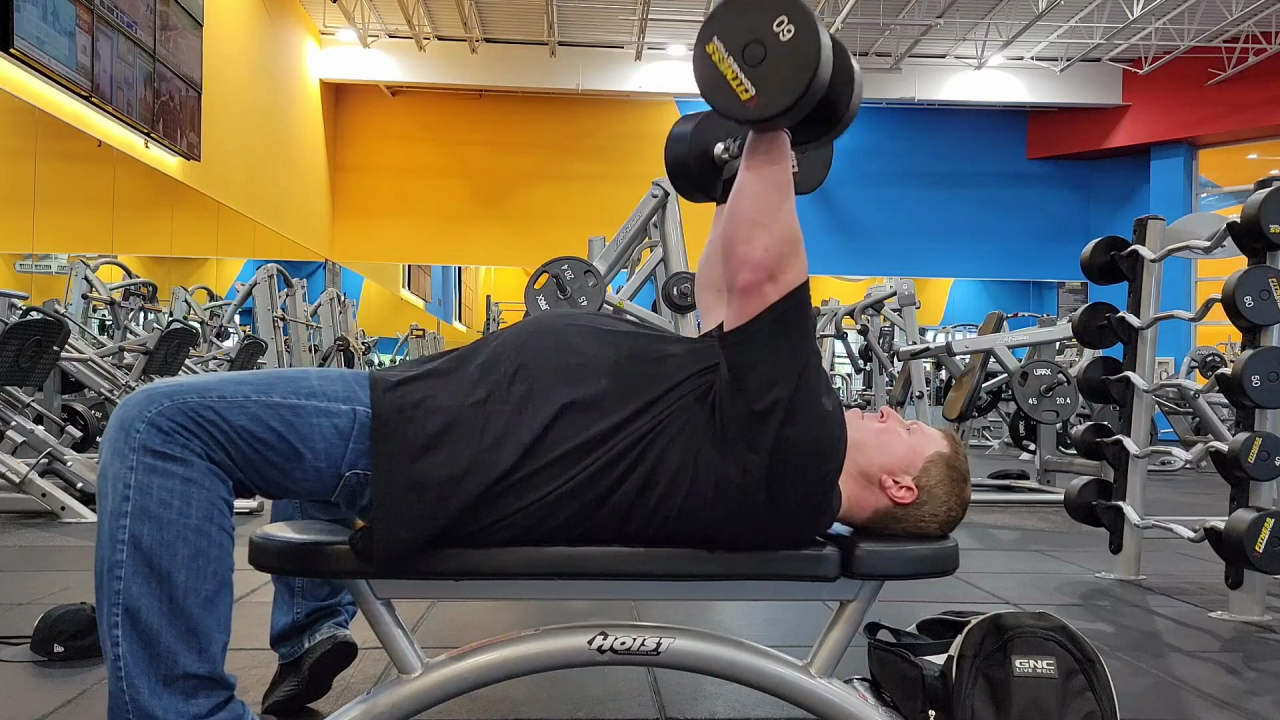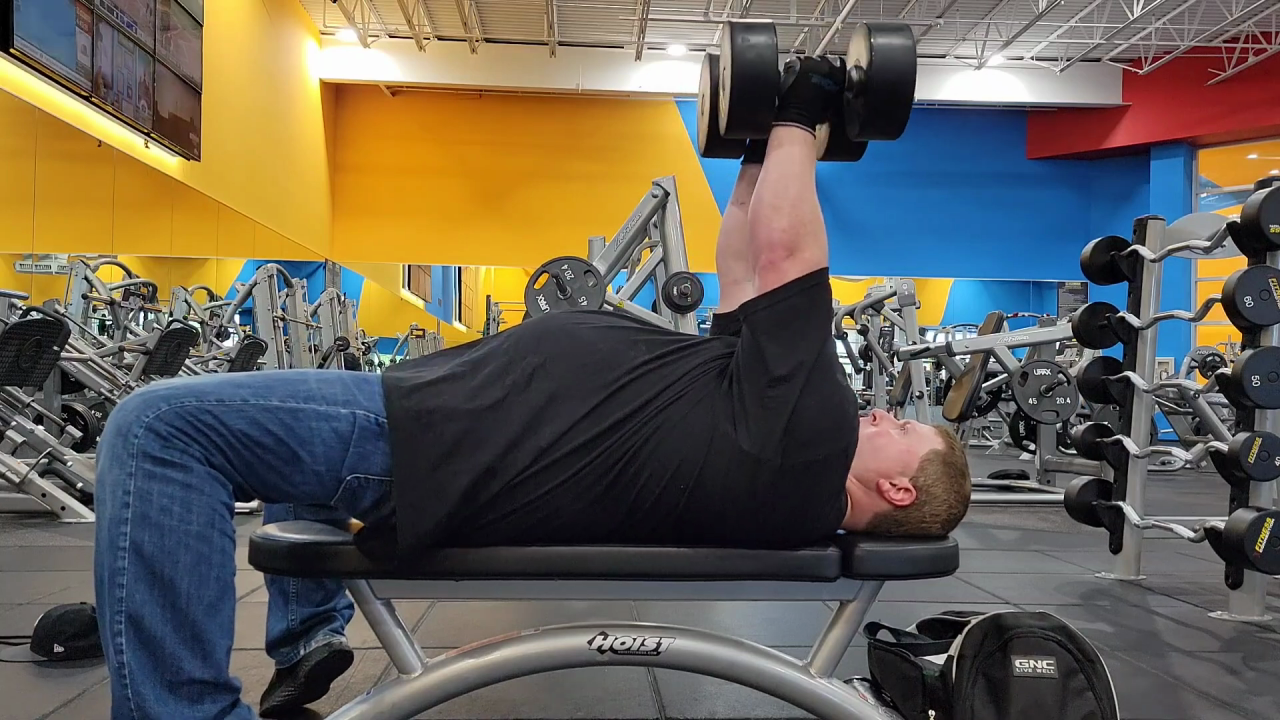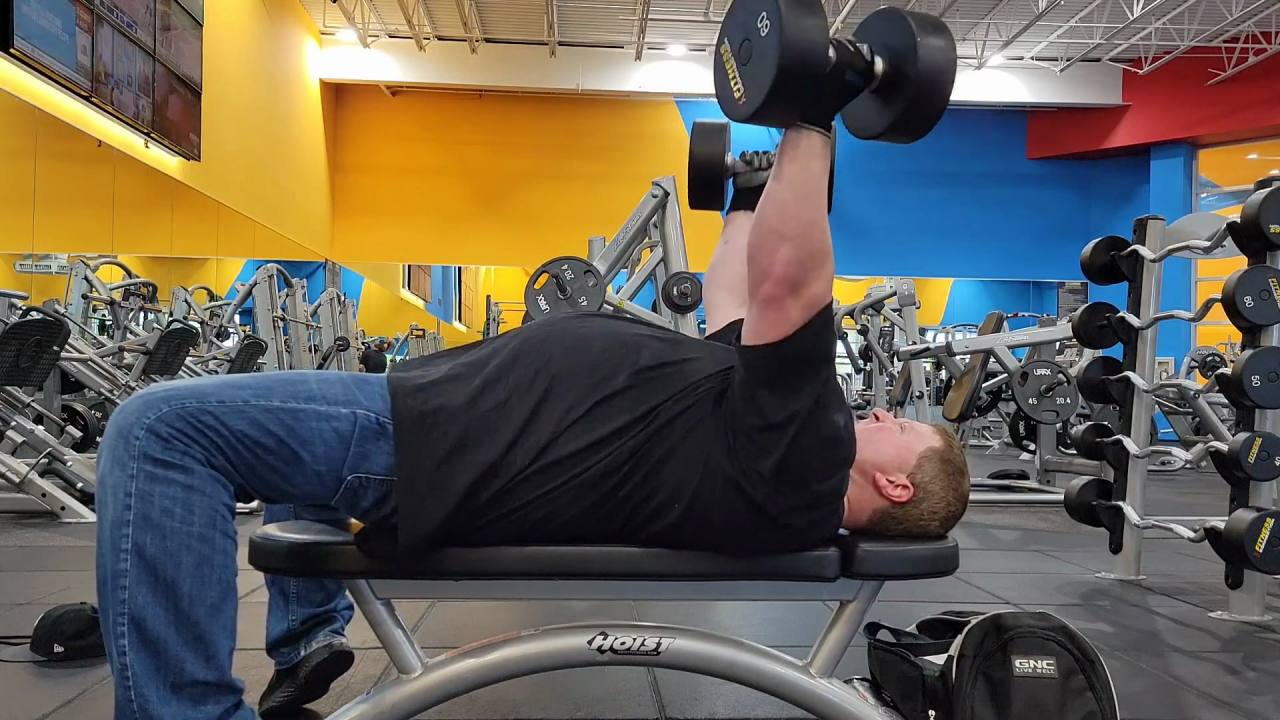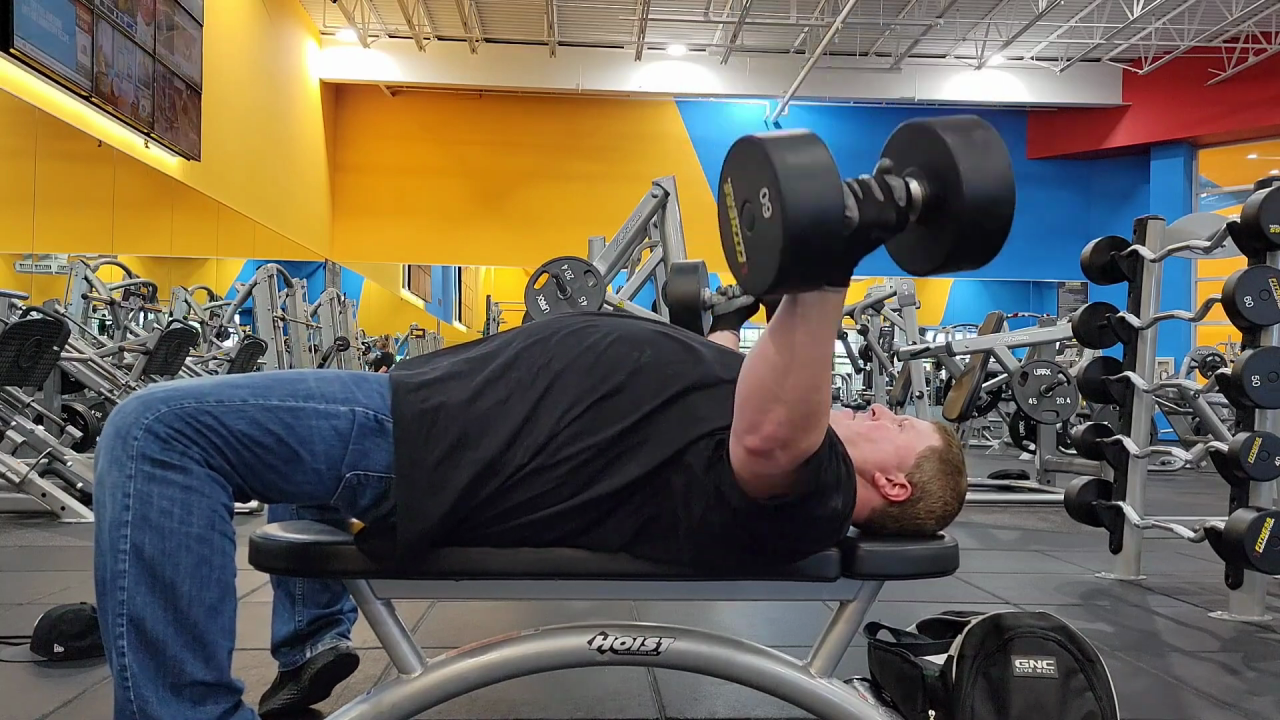
dt=1s
person 1, frame 1
left shoulder: (799, 455)
right shoulder: (778, 432)
left elbow: (761, 279)
right elbow: (724, 305)
left wrist: (775, 128)
right wrist: (739, 182)
left hip: (430, 450)
right hip: (459, 418)
left knee: (161, 424)
right knee: (301, 400)
right ankle: (314, 636)
person 1, frame 2
left shoulder: (809, 442)
right shoulder: (778, 418)
left elbow: (784, 259)
right elbow: (747, 278)
left wrist: (796, 120)
right wrist: (759, 147)
left hip: (430, 450)
right hip: (457, 410)
left knee: (159, 425)
right knee: (288, 401)
right ankle: (307, 642)
person 1, frame 3
left shoulder: (802, 471)
right shoulder: (779, 429)
left elbow: (787, 291)
right elbow: (734, 314)
left wrist: (809, 121)
right wrist: (745, 206)
left hip: (428, 452)
left knee: (159, 428)
person 1, frame 4
left shoulder: (810, 490)
right shoulder: (805, 438)
left elbow: (766, 432)
right elbow: (722, 393)
left wrist: (826, 264)
right wrist: (722, 316)
left knee: (159, 432)
right knee: (295, 390)
right ankle: (309, 647)
